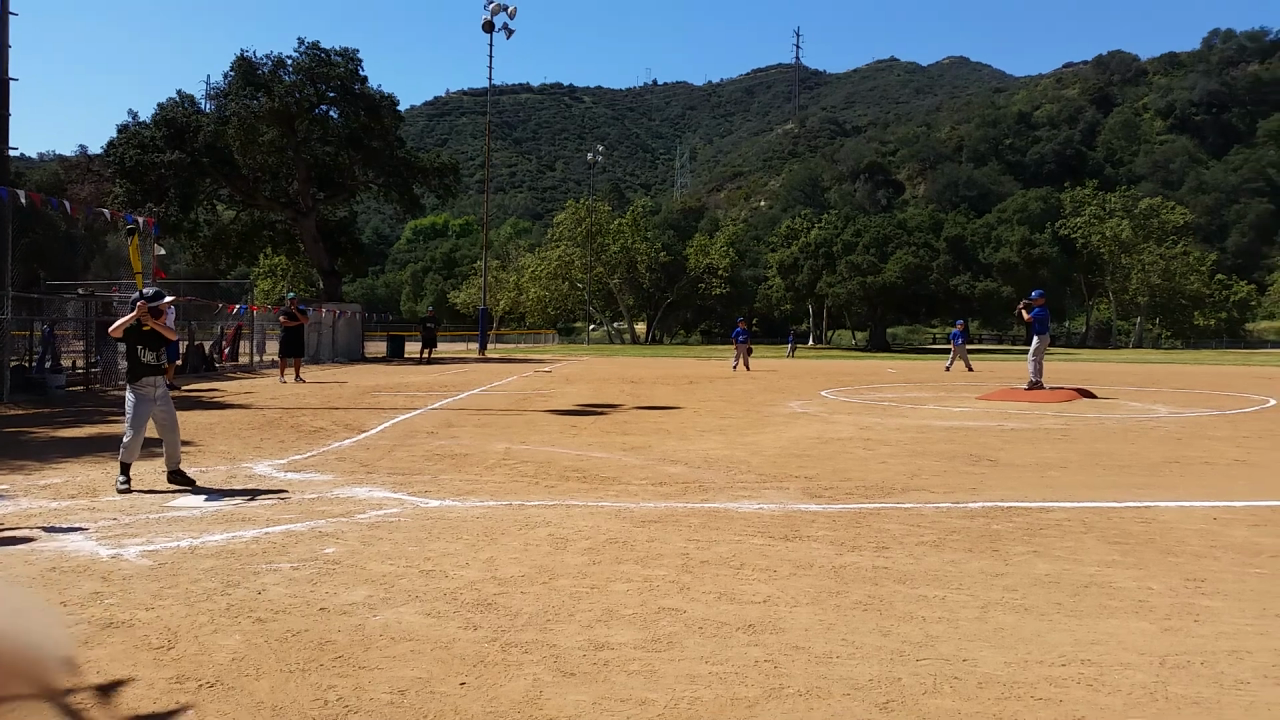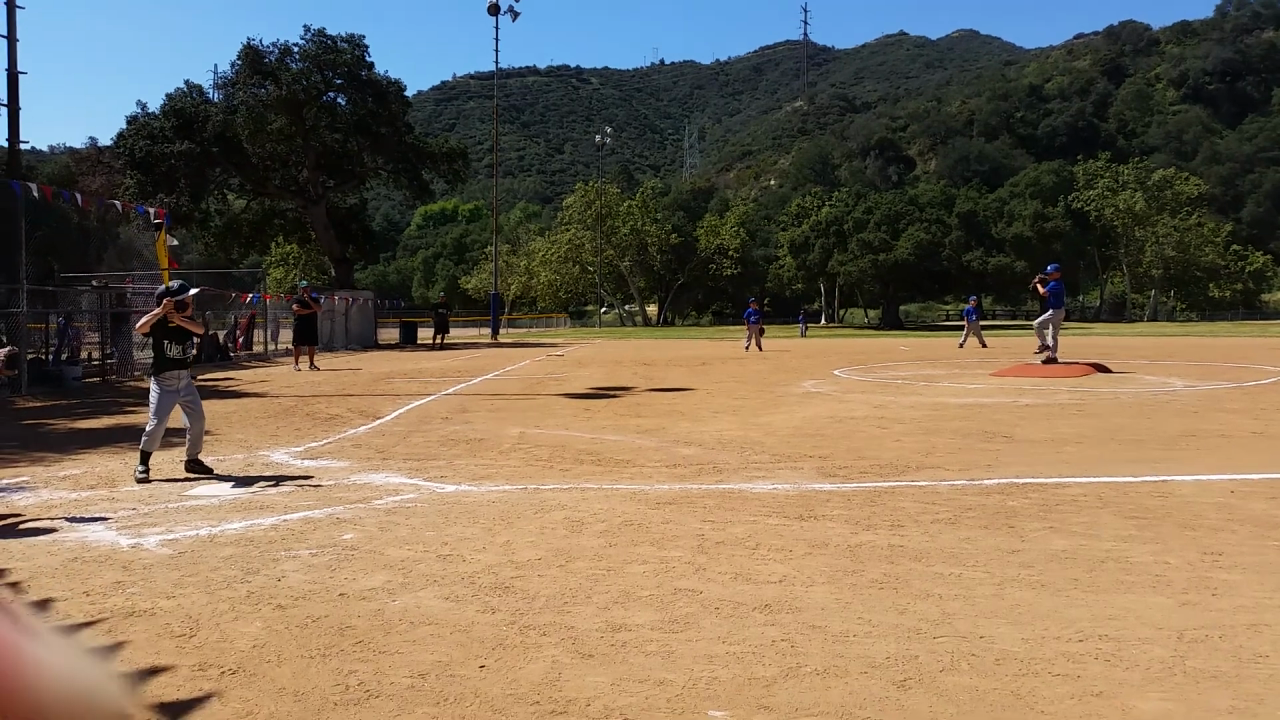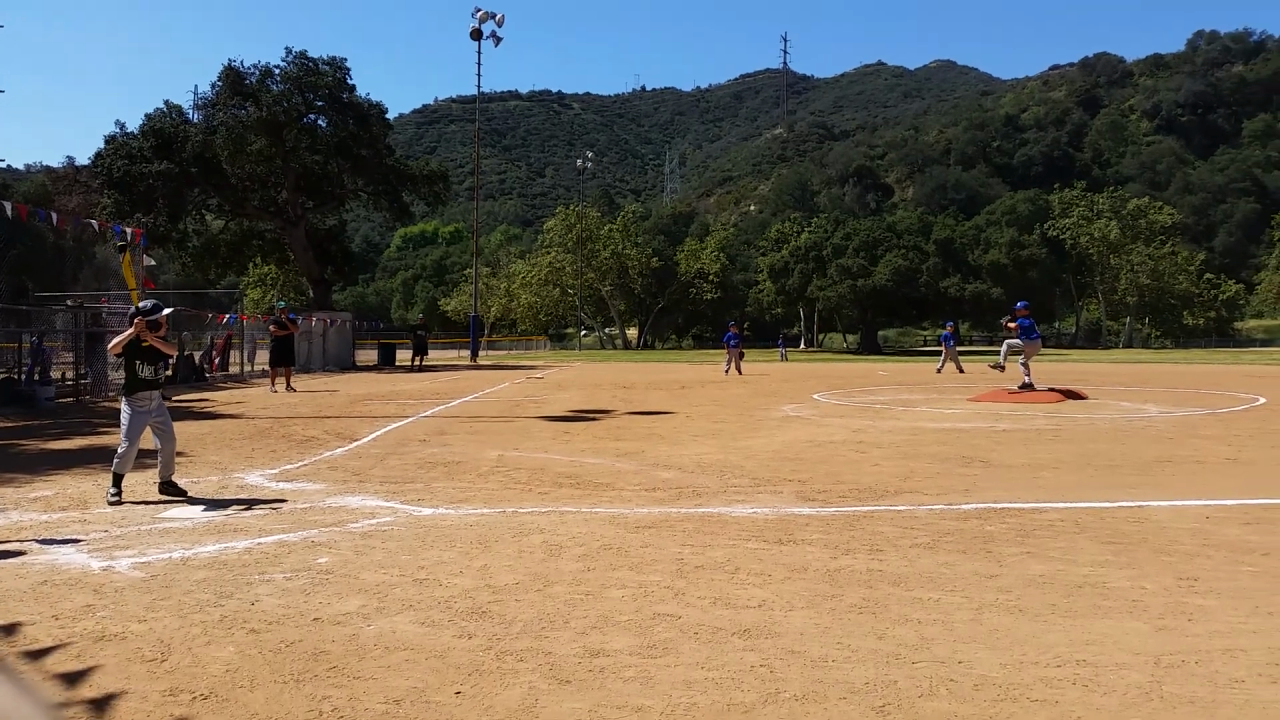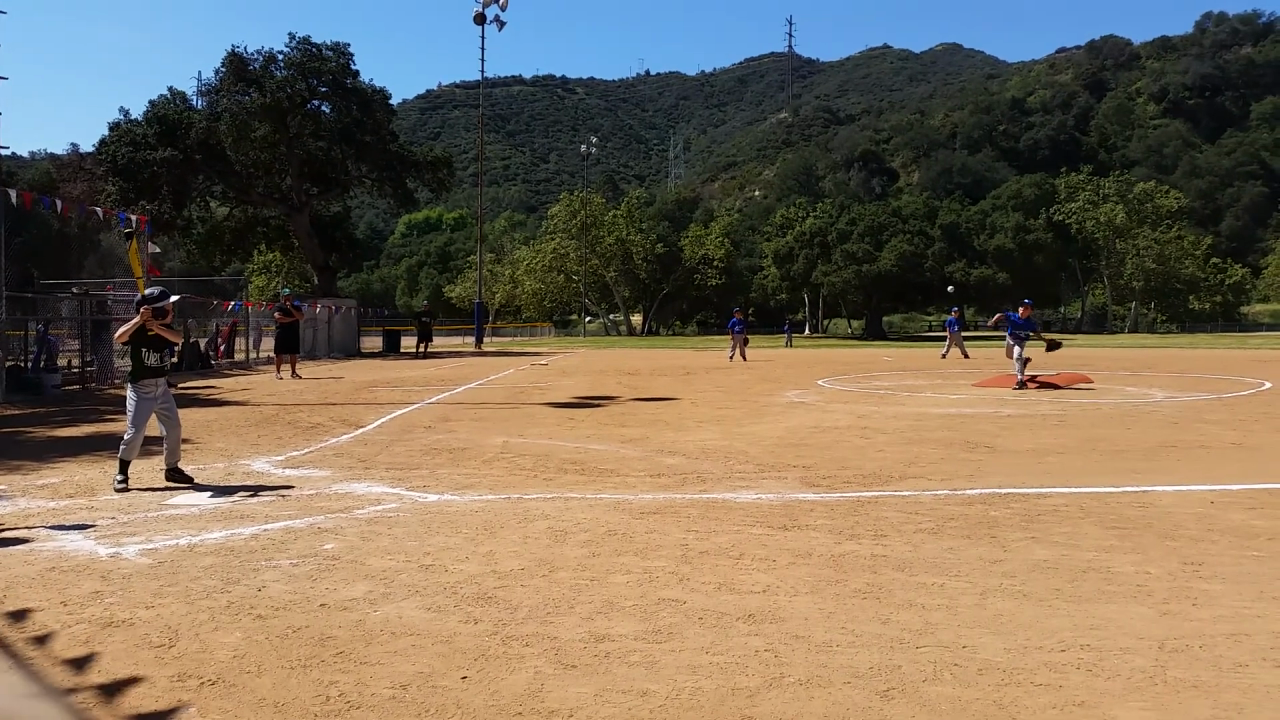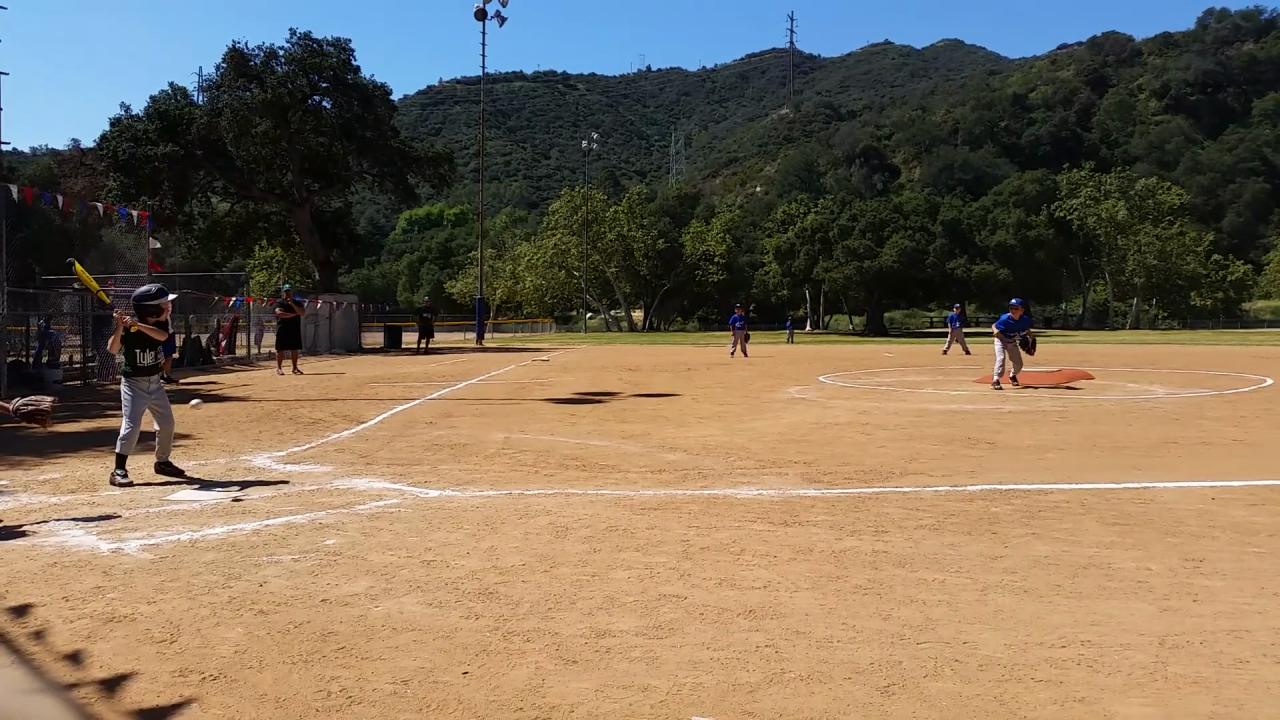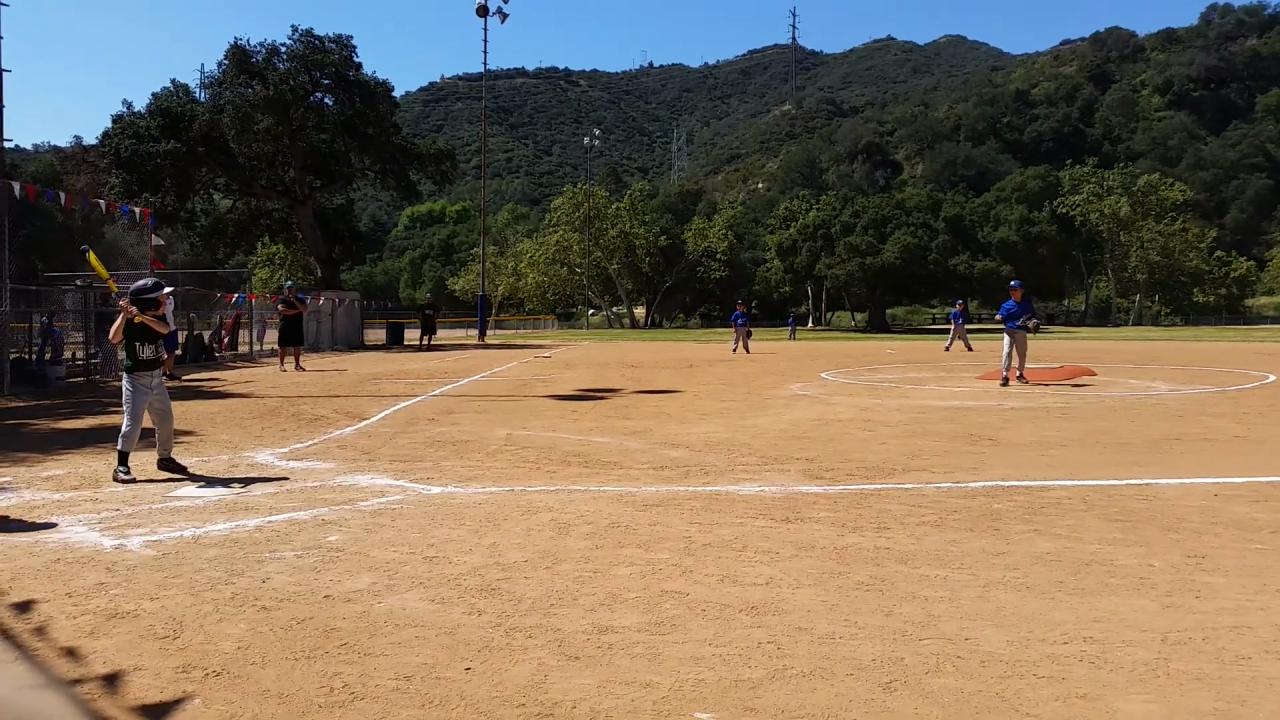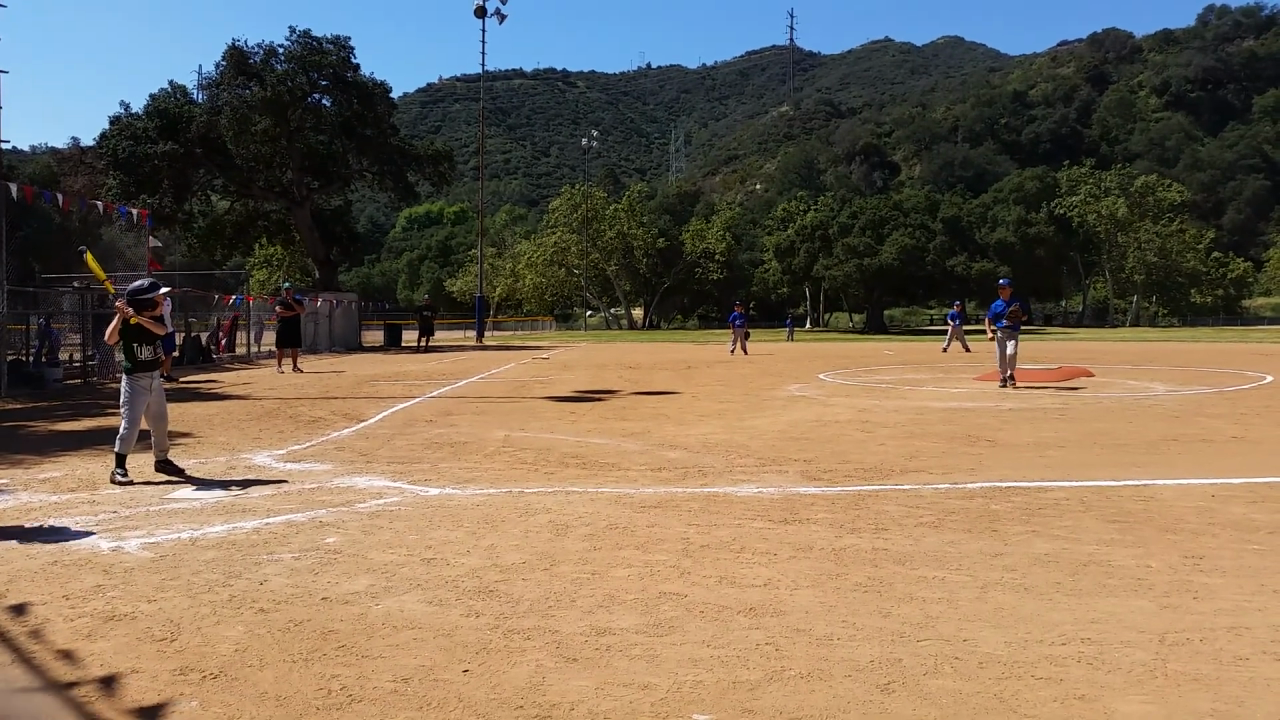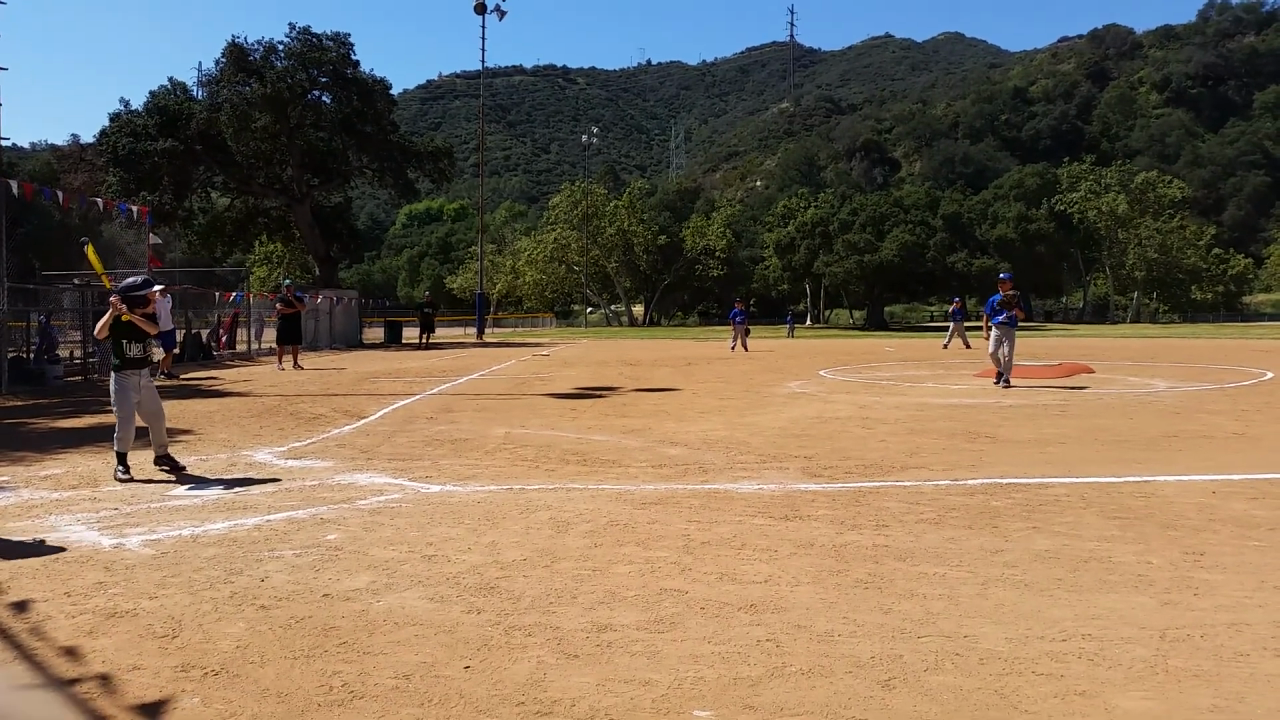
dt=0.5s
person 1, frame 1
left shoulder: (159, 329)
right shoulder: (133, 330)
left elbow: (174, 335)
right elbow: (112, 331)
left wrist: (153, 323)
right wrist: (135, 314)
left hip: (160, 388)
right hip: (138, 389)
left knee: (171, 432)
right knee: (135, 432)
left ankle: (174, 471)
right ankle: (123, 475)
person 1, frame 2
left shoulder: (187, 322)
right shoulder: (159, 323)
left elbow: (200, 329)
right elbow: (139, 328)
left wrist: (179, 320)
right wrist: (161, 310)
left hip: (185, 379)
right hip: (163, 381)
left knee: (197, 420)
right knee: (157, 422)
left ankle: (192, 460)
right ankle: (142, 465)
person 1, frame 3
left shoulder: (160, 342)
right shoulder: (132, 343)
left elbow: (173, 350)
right elbow: (112, 348)
left wrist: (152, 339)
right wrist: (132, 330)
left hip: (156, 400)
right hip: (134, 401)
left knee: (168, 441)
right knee: (129, 444)
left ankle: (166, 482)
right ankle: (115, 487)
person 1, frame 4
left shoulder: (165, 329)
right shoulder: (138, 330)
left elbow: (178, 338)
right elbow: (118, 337)
left wrist: (157, 328)
right wrist: (139, 319)
left hip: (162, 387)
right hip: (140, 388)
left knee: (173, 428)
right knee: (135, 431)
left ankle: (172, 469)
right ankle: (121, 474)
person 1, frame 5
left shoulder: (159, 325)
right shoulder: (129, 330)
left elbow: (162, 336)
right elbow: (113, 349)
left wrist: (138, 326)
right wrist: (119, 326)
left hip: (155, 383)
right hip: (133, 384)
left knee: (166, 423)
right knee: (132, 425)
left ankle: (162, 462)
right ankle: (119, 470)
person 1, frame 6
left shoulder: (158, 319)
right shoulder: (129, 323)
left elbow: (165, 329)
right elbow: (113, 338)
left wrist: (142, 317)
right wrist: (123, 314)
left hip: (156, 378)
right hip: (135, 379)
left knee: (165, 419)
right knee: (133, 421)
left ankle: (165, 458)
right ankle: (121, 467)
person 1, frame 7
left shoulder: (155, 320)
right shoulder: (126, 324)
left elbow: (162, 330)
right elbow: (109, 339)
left wrist: (139, 318)
right wrist: (120, 315)
left hip: (155, 379)
right hip: (134, 380)
left knee: (160, 421)
right knee: (130, 423)
left ankle: (161, 460)
right ankle: (118, 469)
person 1, frame 8
left shoulder: (148, 317)
right shoulder: (117, 320)
left elbow: (154, 330)
right elbow: (98, 334)
left wrist: (131, 316)
right wrist: (112, 312)
left hip: (144, 376)
right hip: (123, 378)
left knee: (157, 417)
right knee: (125, 421)
left ankle: (161, 455)
right ankle: (121, 465)
